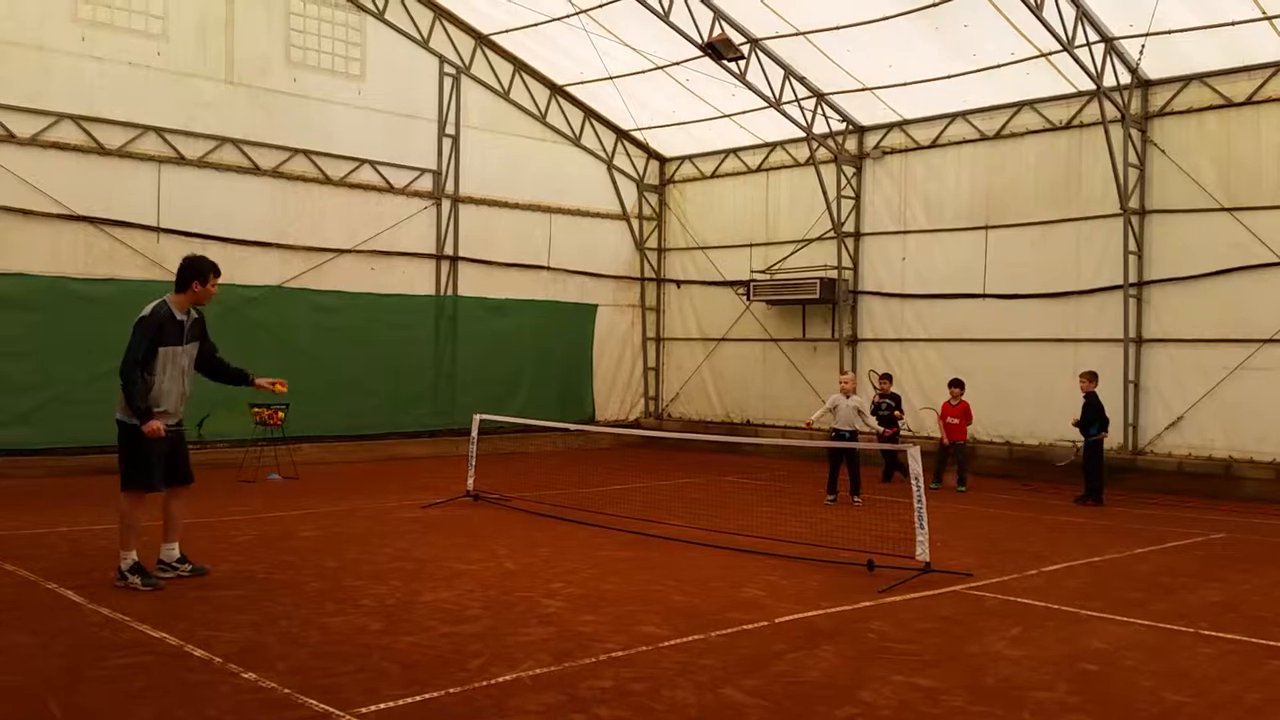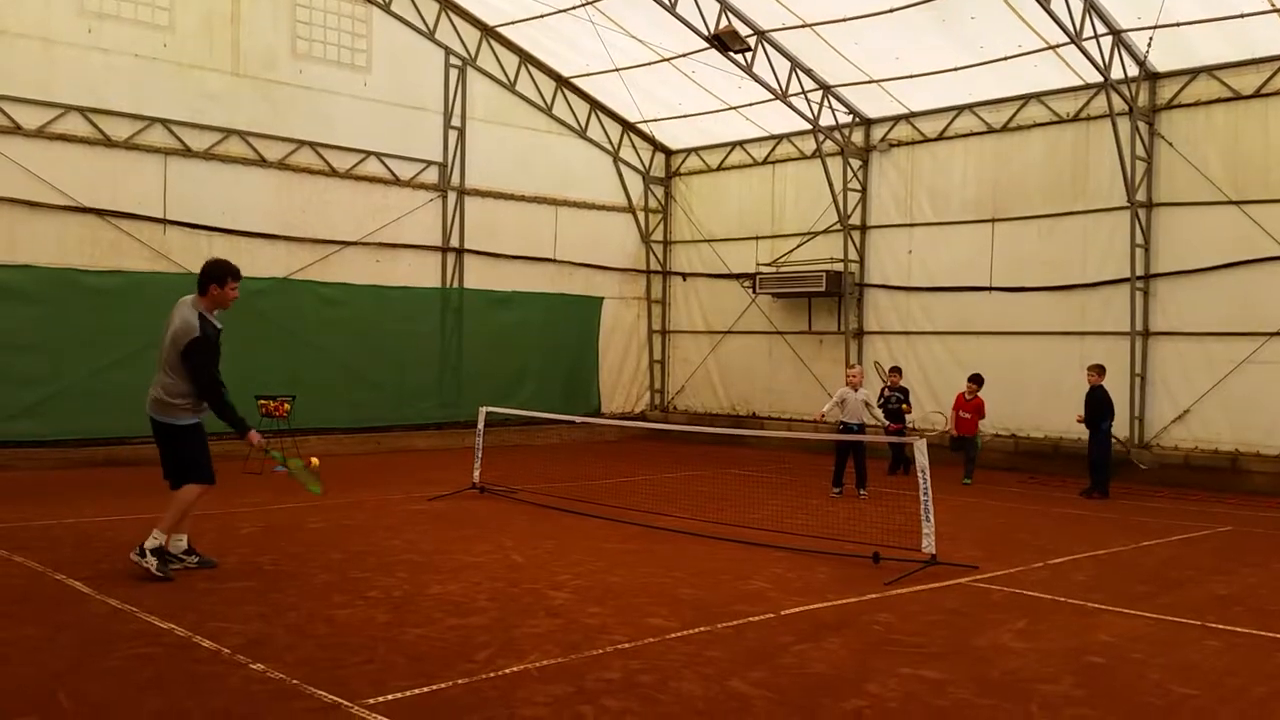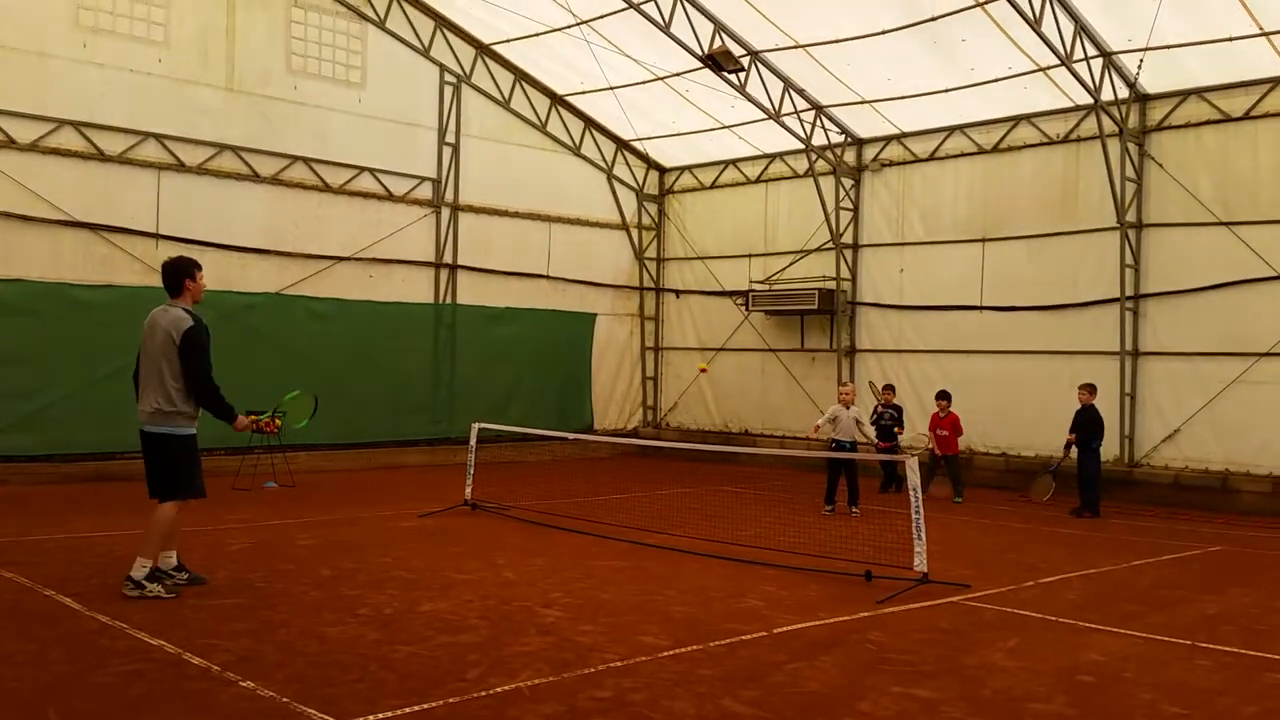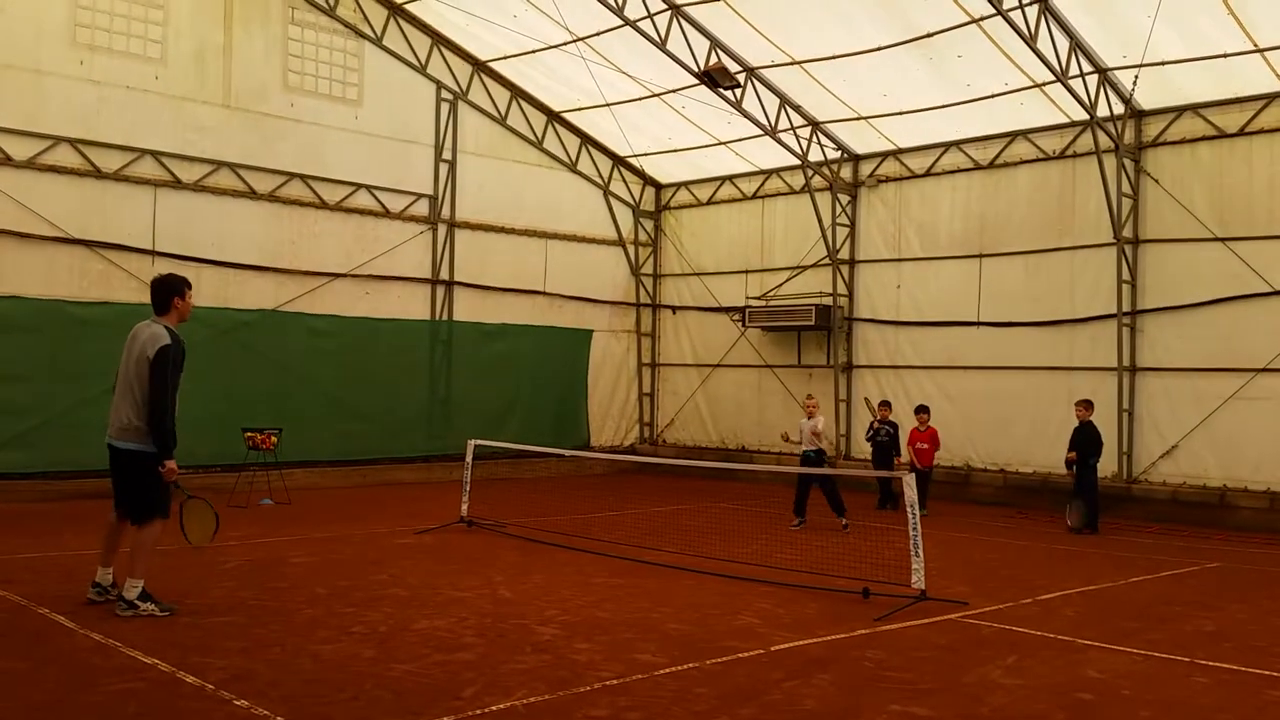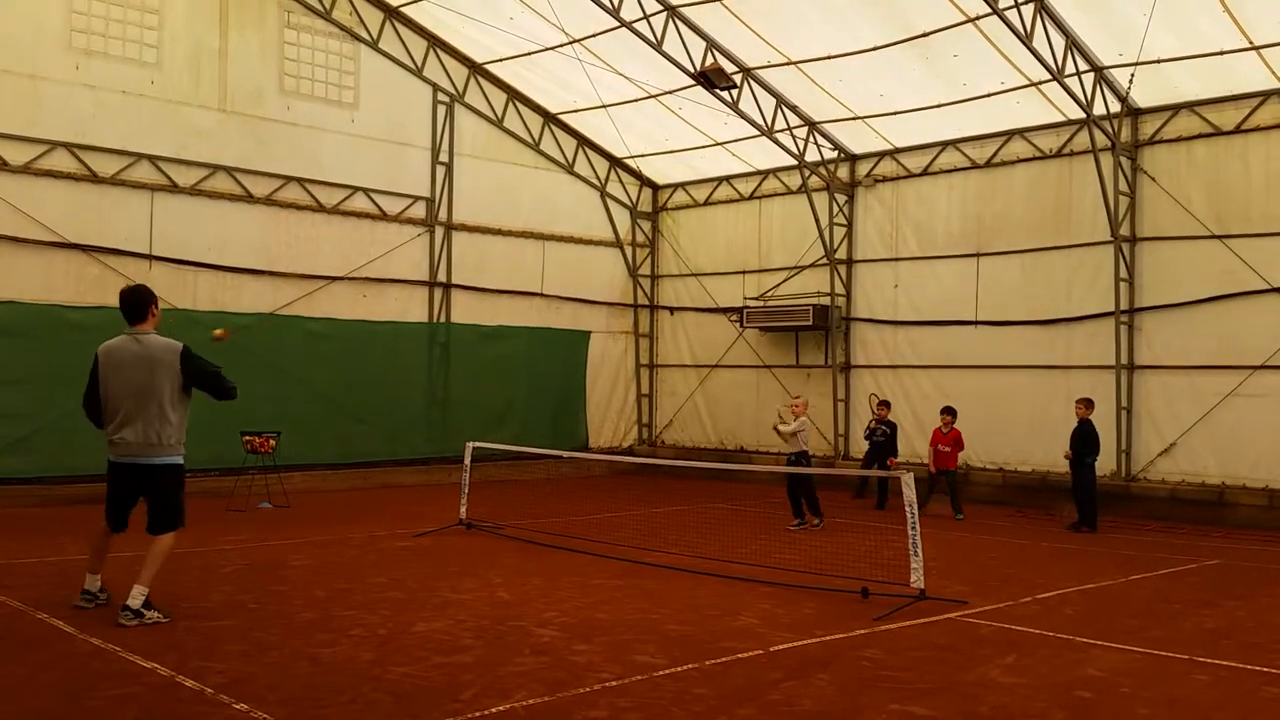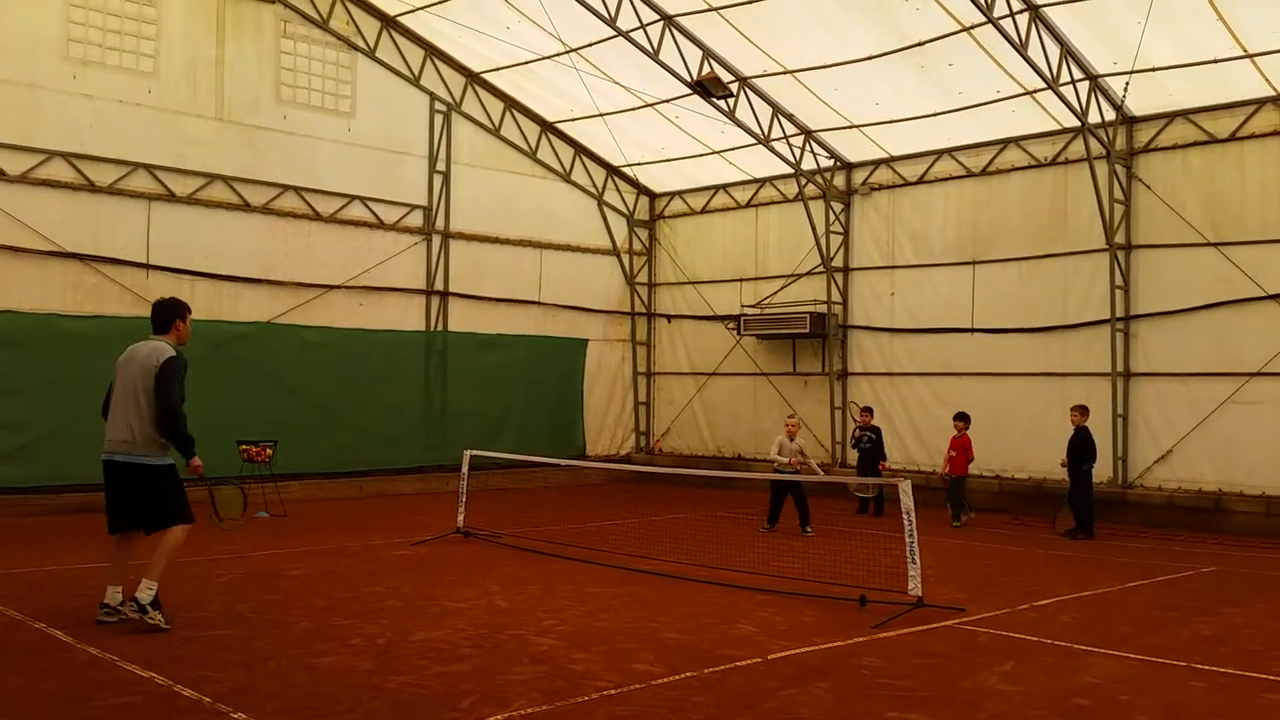
dt=0.7s
person 1, frame 1
left shoulder: (195, 319)
right shoulder: (153, 319)
left elbow: (209, 364)
right elbow: (129, 370)
left wrist: (251, 380)
right wrist: (147, 416)
left hip: (171, 420)
right hip: (141, 422)
left knee: (180, 485)
right knee: (137, 490)
left ankle: (171, 557)
right ankle: (127, 565)
person 1, frame 2
left shoulder: (187, 303)
right shoulder: (201, 333)
right elbow: (212, 390)
right wrist: (244, 430)
left hip: (174, 409)
right hip: (177, 415)
left knee: (189, 480)
right knee: (199, 481)
left ankle: (178, 548)
right ankle: (151, 547)
person 1, frame 3
left shoulder: (153, 318)
right shoulder: (191, 325)
left elbow: (139, 373)
right elbow: (202, 383)
right wrist: (231, 416)
left hip: (151, 423)
right hip: (174, 426)
left knee: (173, 497)
right knee: (173, 499)
left ankle: (169, 565)
right ankle: (139, 576)
person 1, frame 4
left shoulder: (139, 331)
right shoulder: (168, 344)
right elbow: (162, 404)
right wrist: (167, 453)
left hip: (119, 437)
right hip: (143, 444)
left knee: (124, 513)
right knee: (152, 518)
left ankle: (102, 583)
right ankle: (132, 596)
person 1, frame 5
left shoulder: (105, 353)
right shoulder: (175, 352)
left elbow: (91, 406)
right elbow: (216, 384)
right wrist: (231, 390)
left hip: (121, 456)
right hip: (163, 457)
left knee: (111, 523)
right knee: (165, 531)
left ankle: (90, 589)
right ankle: (135, 604)
person 1, frame 6
left shoulder: (128, 354)
right shoulder: (169, 358)
left elbow: (108, 408)
right elbow: (171, 412)
right wrist: (190, 452)
left hip: (114, 454)
right hip: (149, 458)
left knee: (125, 529)
right knee: (178, 523)
left ankle: (111, 602)
right ankle: (145, 597)
